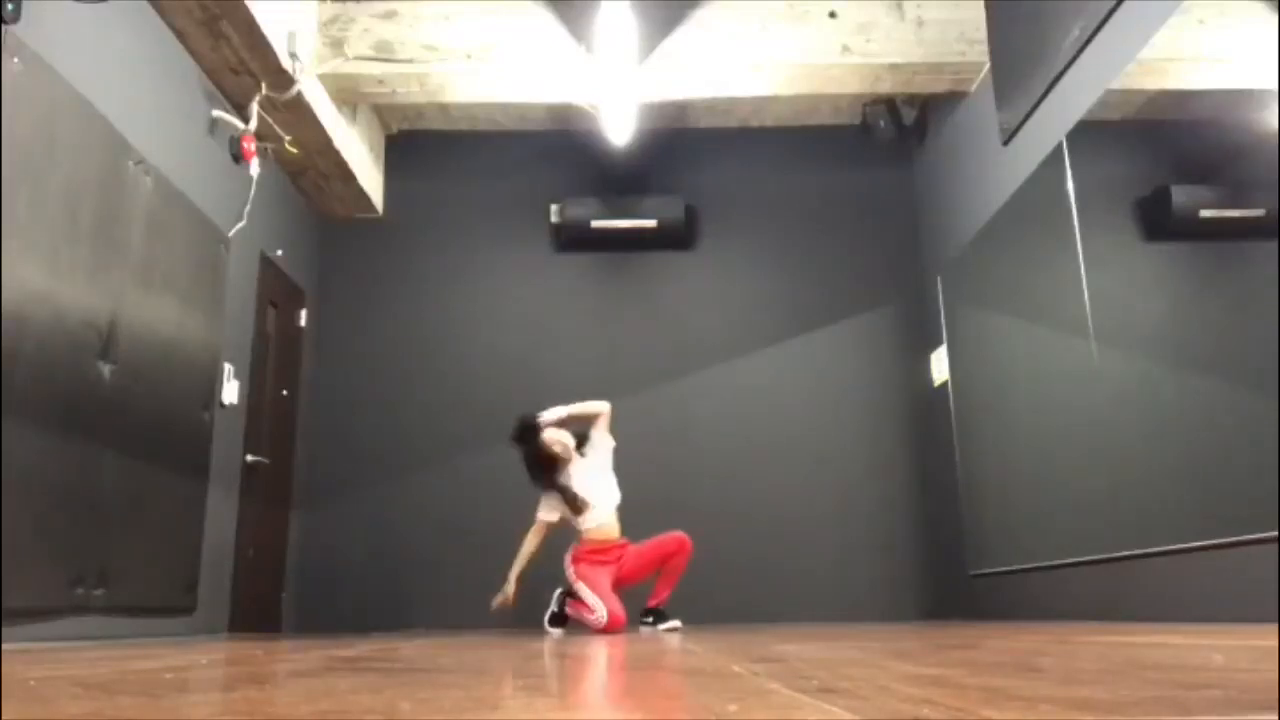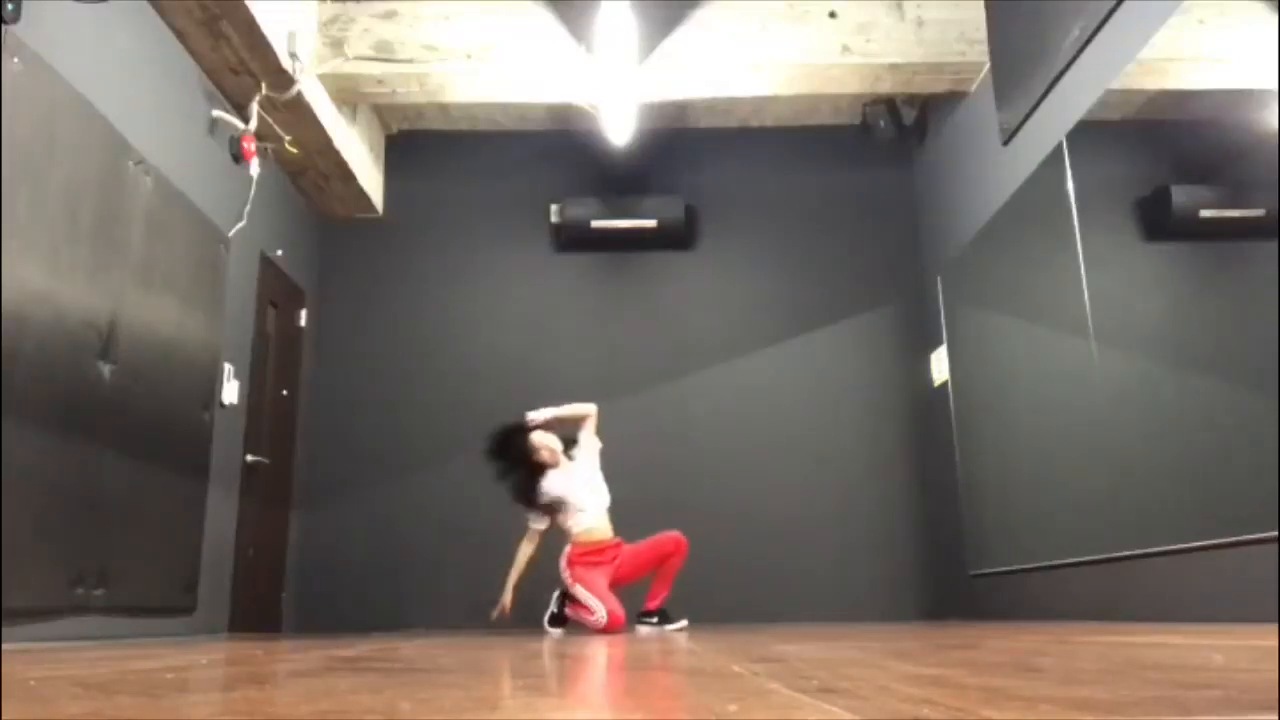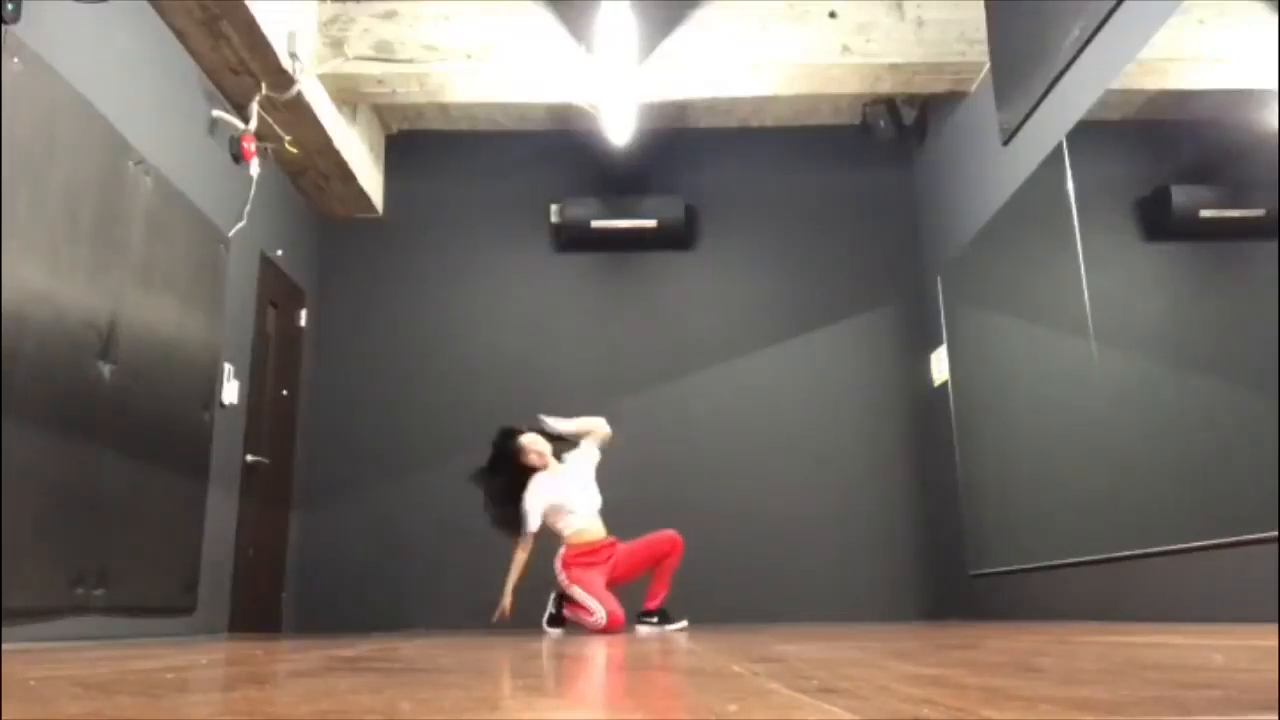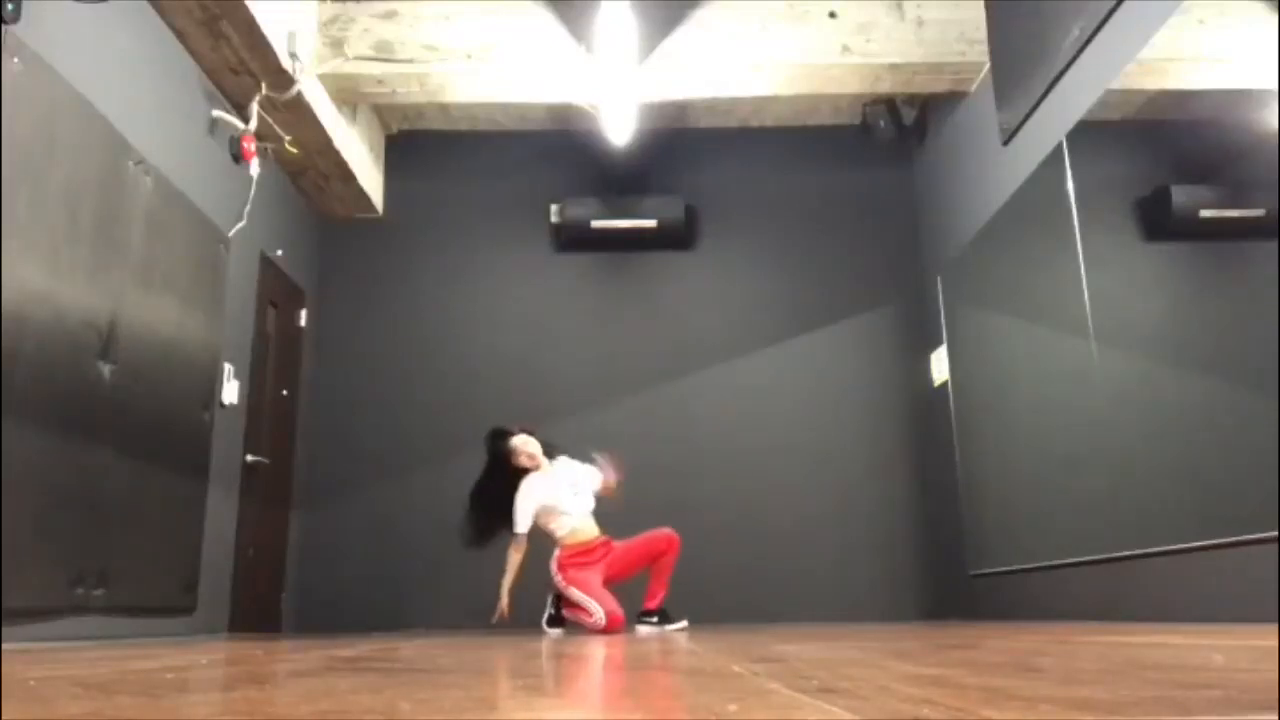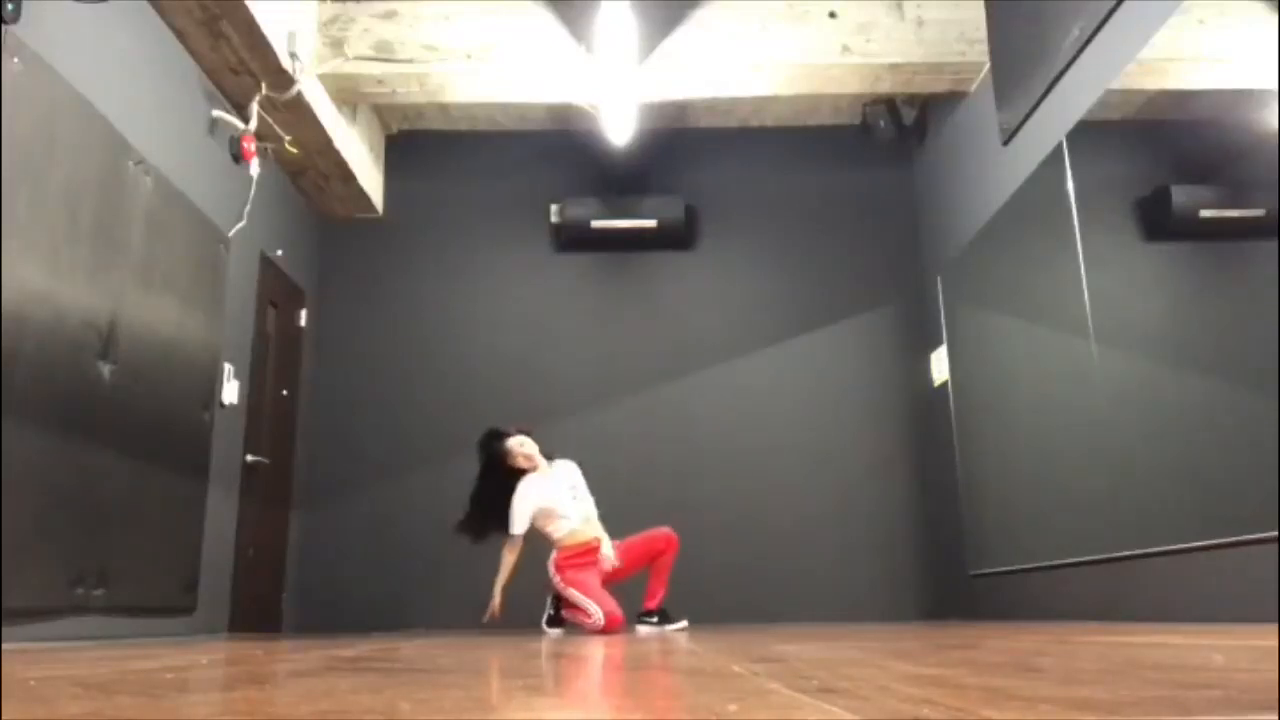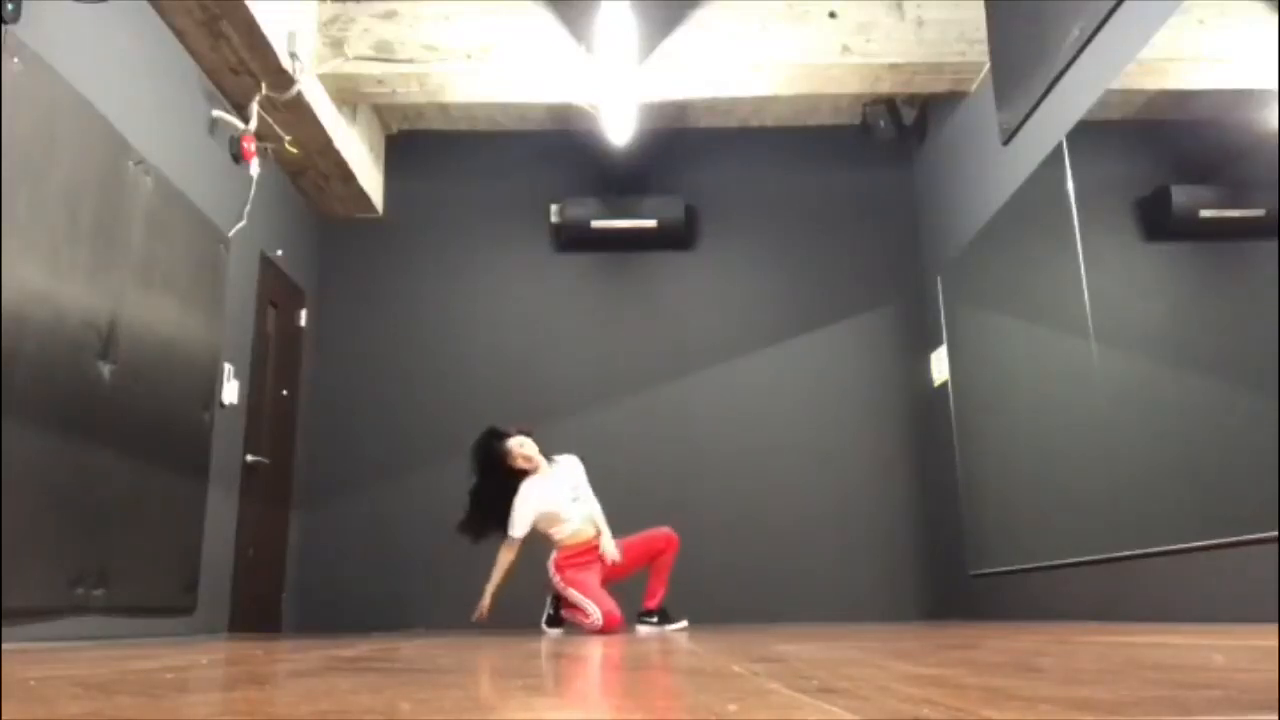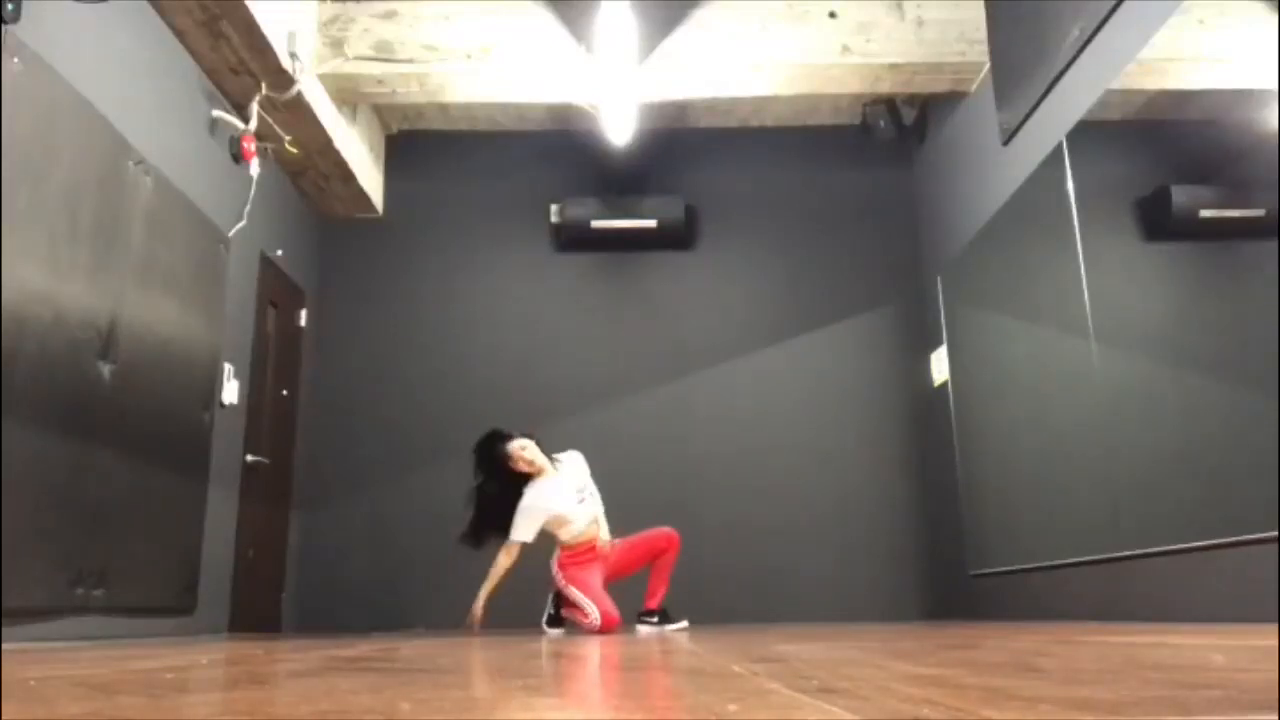
dt=0.1s
person 1, frame 1
left shoulder: (595, 455)
right shoulder: (559, 482)
left elbow: (602, 408)
right elbow: (537, 533)
left wrist: (562, 413)
right wrist: (512, 579)
left hip: (621, 554)
right hip: (587, 561)
left knee: (680, 542)
right knee: (614, 620)
left ankle: (651, 613)
right ankle: (566, 604)
person 1, frame 2
left shoulder: (584, 457)
right shoulder: (546, 487)
left elbow: (590, 411)
right elbow: (531, 540)
left wrist: (550, 414)
right wrist: (509, 587)
left hip: (616, 554)
right hip: (582, 563)
left knee: (676, 542)
right knee: (613, 621)
left ankle: (651, 613)
right ankle: (565, 605)
person 1, frame 3
left shoulder: (576, 461)
right shoulder: (537, 490)
left elbow: (602, 428)
right elbow: (524, 543)
left wrist: (565, 427)
right wrist: (508, 591)
left hip: (610, 553)
right hip: (578, 564)
left knee: (671, 541)
right knee: (613, 621)
left ankle: (651, 614)
right ankle: (563, 607)
person 1, frame 4
left shoulder: (567, 466)
right shoulder: (528, 491)
left elbow: (607, 485)
right elbow: (518, 545)
left wrist: (608, 476)
right wrist: (504, 592)
left hip: (605, 551)
right hip: (573, 565)
left knee: (667, 539)
right knee: (612, 621)
left ankle: (650, 613)
right ankle: (561, 607)
person 1, frame 5
left shoulder: (566, 468)
right shoulder: (525, 492)
right elbow: (513, 546)
left wrist: (606, 540)
right wrist: (497, 592)
left hip: (601, 554)
right hip: (571, 566)
left knee: (666, 538)
right knee: (612, 620)
left ankle: (650, 614)
right ankle: (561, 608)
person 1, frame 6
left shoulder: (570, 463)
right shoulder: (527, 495)
right elbow: (511, 546)
left wrist: (606, 535)
right wrist: (489, 593)
left hip: (602, 553)
right hip: (572, 565)
left knee: (666, 538)
right knee: (610, 621)
left ankle: (650, 613)
right ankle: (560, 607)
person 1, frame 7
left shoulder: (573, 460)
right shoulder: (533, 500)
right elbow: (509, 551)
left wrist: (604, 527)
right wrist: (481, 597)
left hip: (605, 551)
right hip: (575, 564)
left knee: (668, 538)
right knee: (608, 621)
left ankle: (651, 614)
right ankle: (561, 606)
